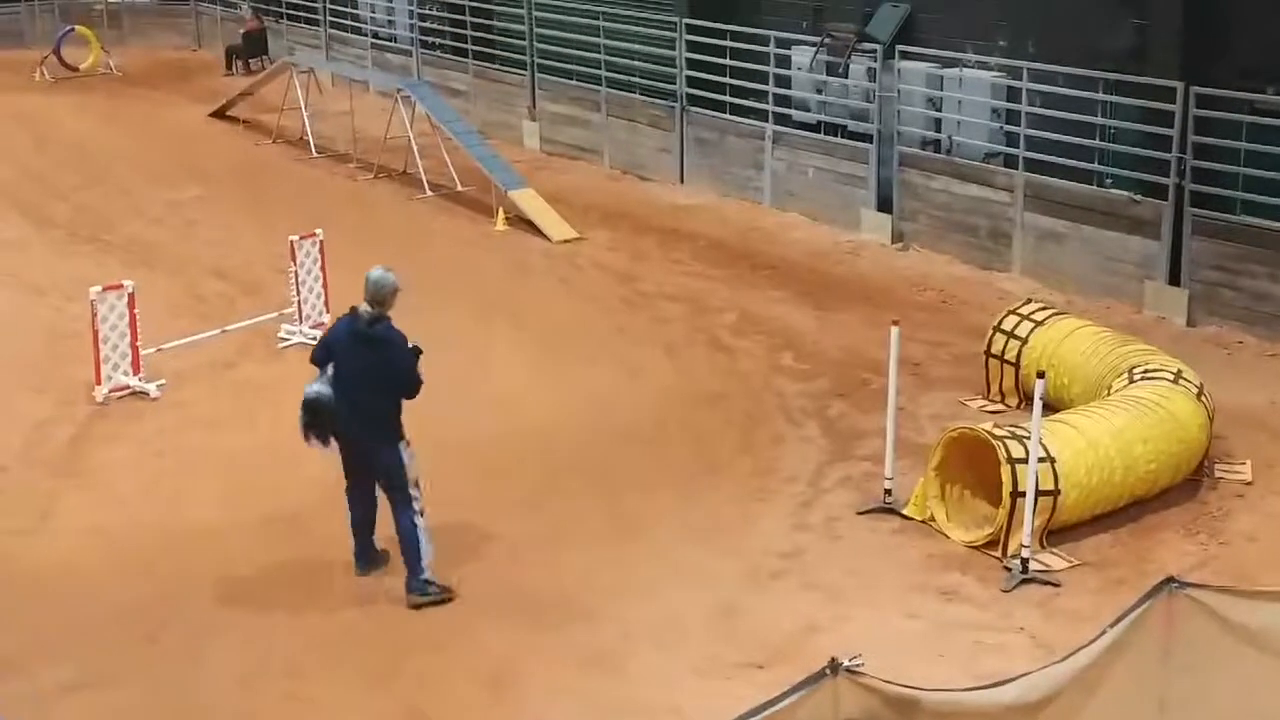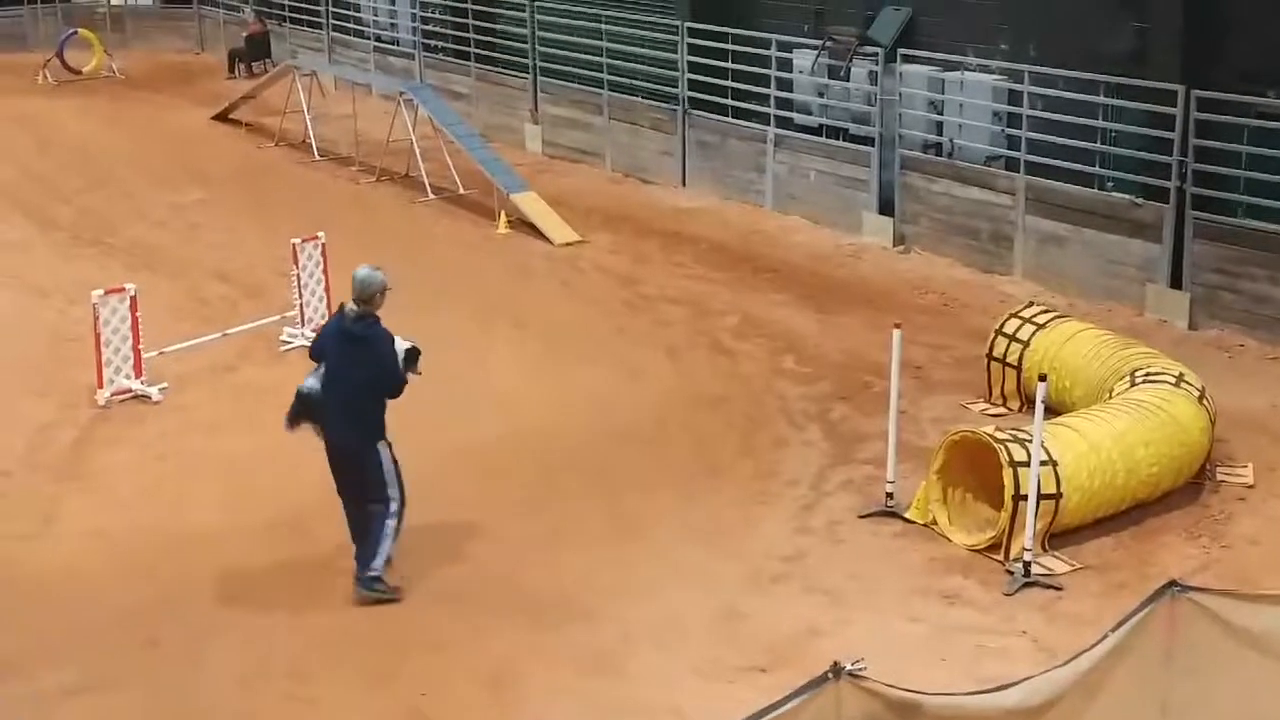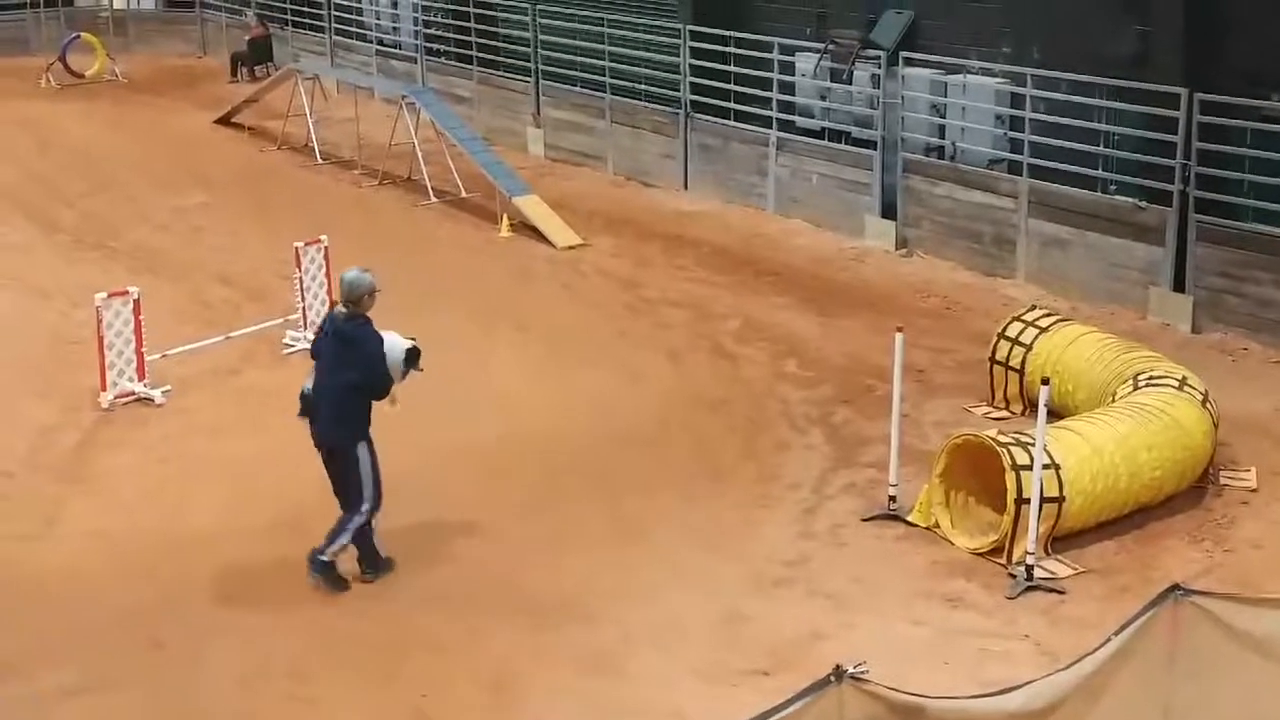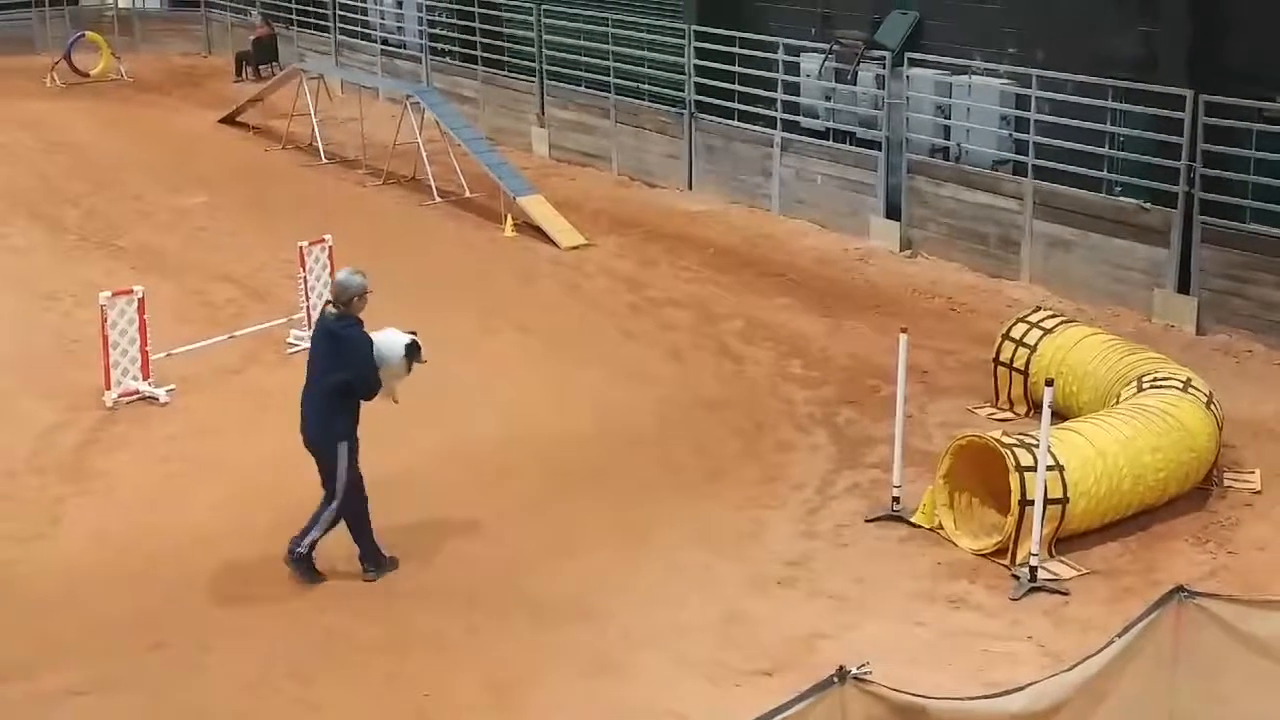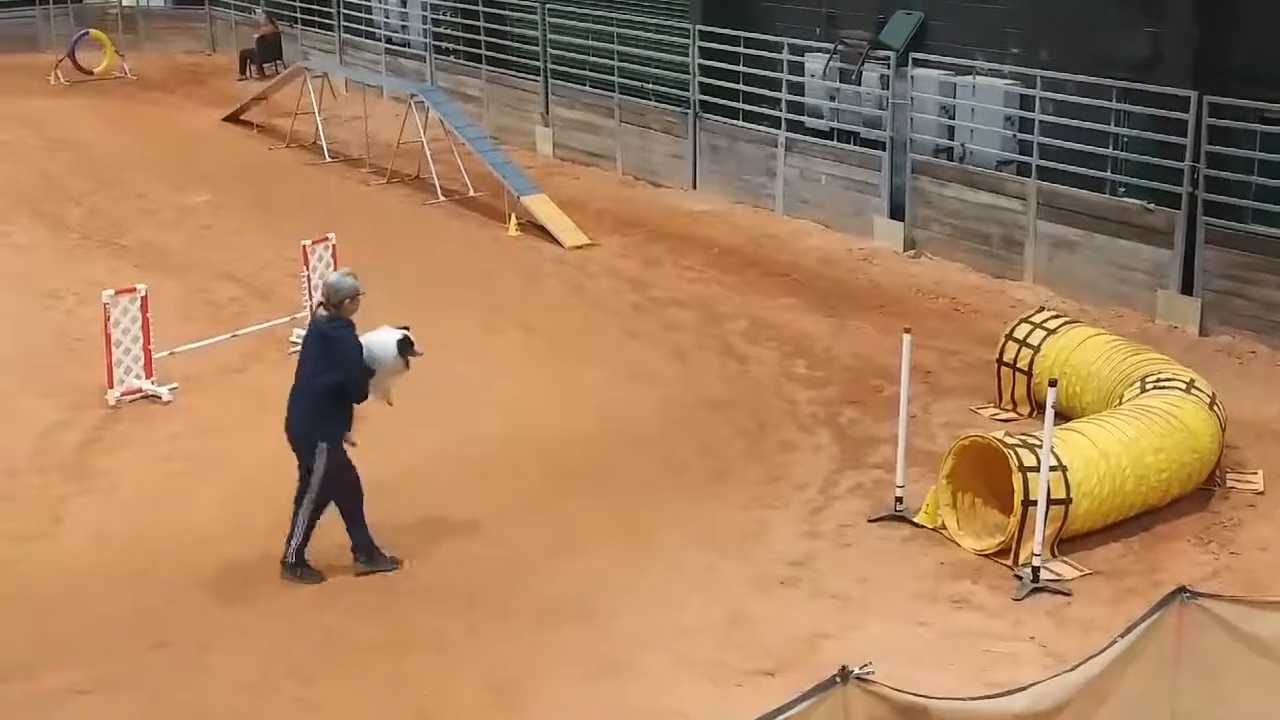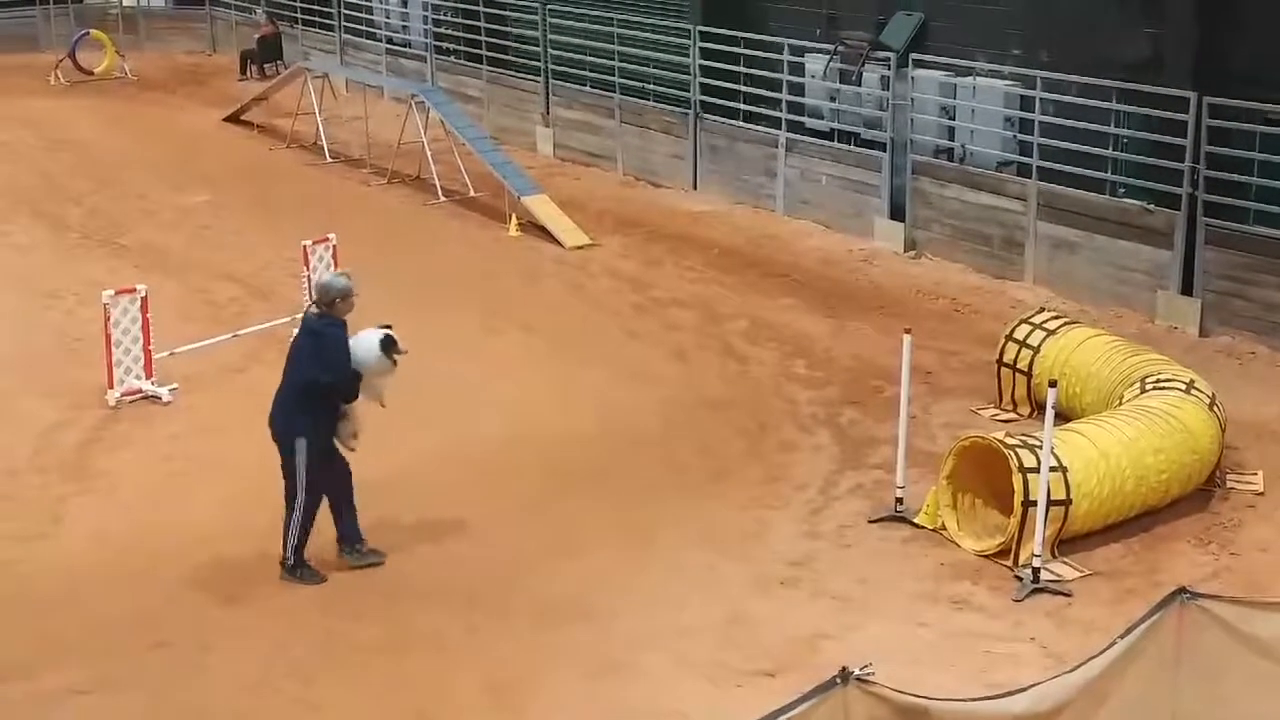
dt=0.1s
person 1, frame 1
left shoulder: (343, 326)
right shoulder: (393, 340)
left elbow: (319, 358)
right elbow: (410, 389)
right wrist: (411, 364)
left hip: (346, 428)
right hip: (383, 435)
left knee: (359, 493)
right knee: (407, 502)
left ankle: (365, 557)
right ankle: (421, 583)
person 1, frame 2
left shoulder: (335, 325)
right shoulder: (380, 338)
left elbow: (316, 354)
right elbow: (393, 388)
right wrist: (403, 368)
left hip: (333, 428)
right hip: (366, 432)
left knee: (353, 495)
right knee: (389, 500)
left ankle: (368, 562)
right ankle: (371, 577)
person 1, frame 3
left shoulder: (331, 324)
right shoulder: (367, 338)
left elbow: (317, 353)
right elbow: (379, 389)
right wrist: (390, 373)
left hip: (323, 424)
right hip: (348, 430)
left knee: (353, 495)
right knee: (367, 500)
left ankle: (371, 561)
right ankle: (323, 559)
person 1, frame 4
left shoulder: (325, 324)
right shoulder: (356, 339)
right elbow: (368, 389)
right wrist: (381, 371)
left hip: (315, 423)
right hip: (334, 429)
left knee: (347, 491)
right knee: (340, 498)
left ankle: (372, 559)
right ankle: (300, 552)
person 1, frame 5
left shoulder: (323, 327)
right shoulder: (344, 341)
right elbow: (357, 391)
left wrist: (361, 373)
right wrist: (370, 374)
left hip: (311, 421)
right hip: (316, 429)
left knee: (347, 486)
right knee: (314, 495)
left ankle: (367, 555)
right ankle: (292, 562)
person 1, frame 6
left shoulder: (317, 325)
right shoulder: (332, 339)
right elbow: (345, 391)
left wrist: (351, 375)
right wrist: (359, 377)
left hip: (305, 419)
right hip: (297, 425)
left knee: (338, 478)
right knee: (305, 494)
left ankle: (351, 545)
right ankle: (292, 563)
